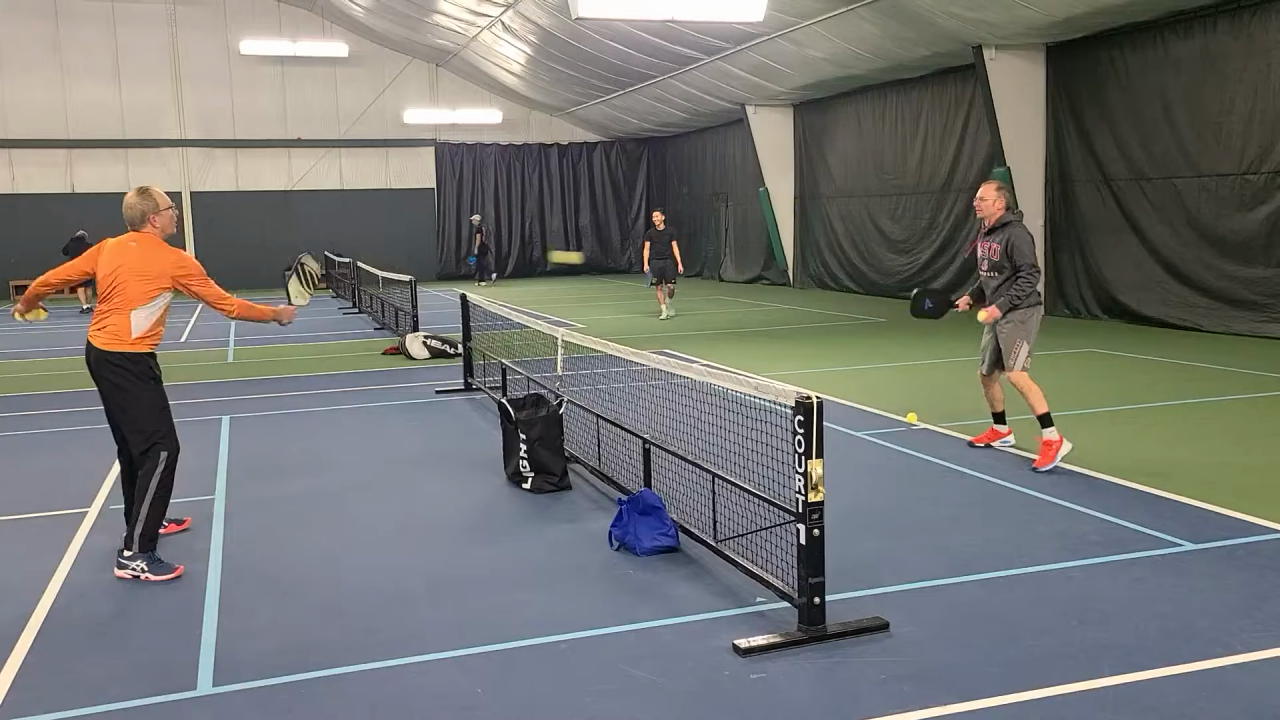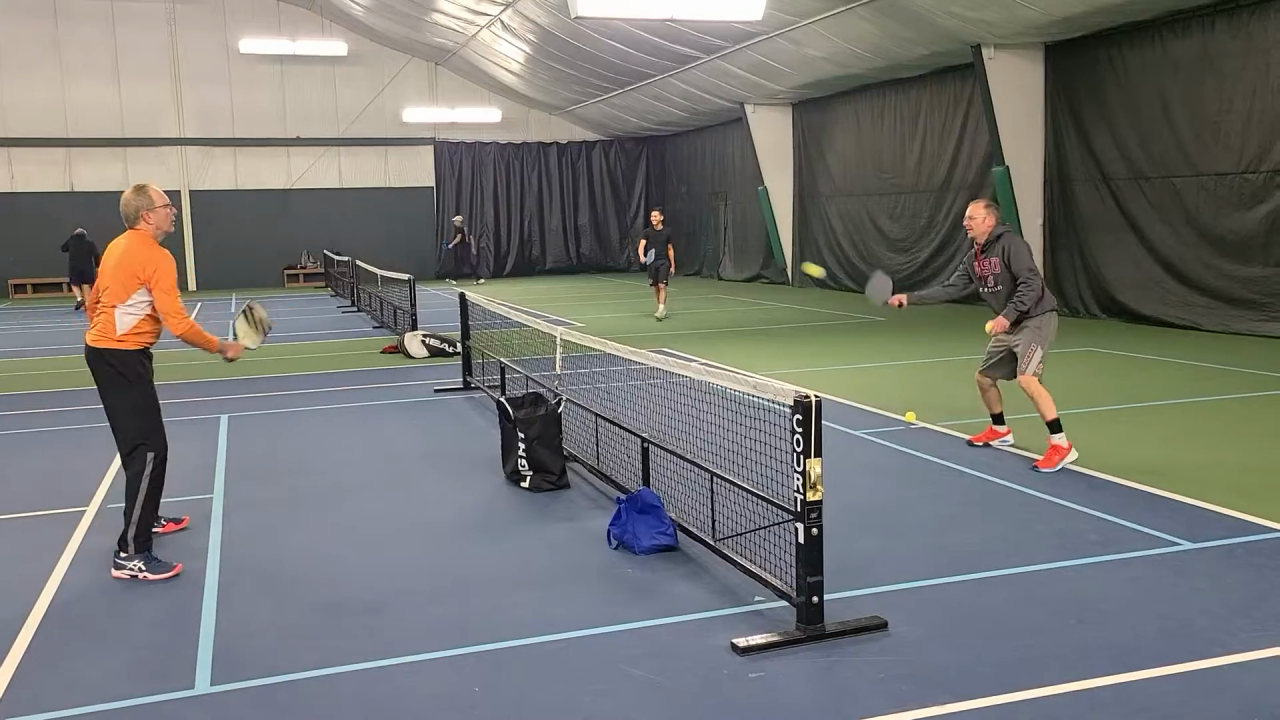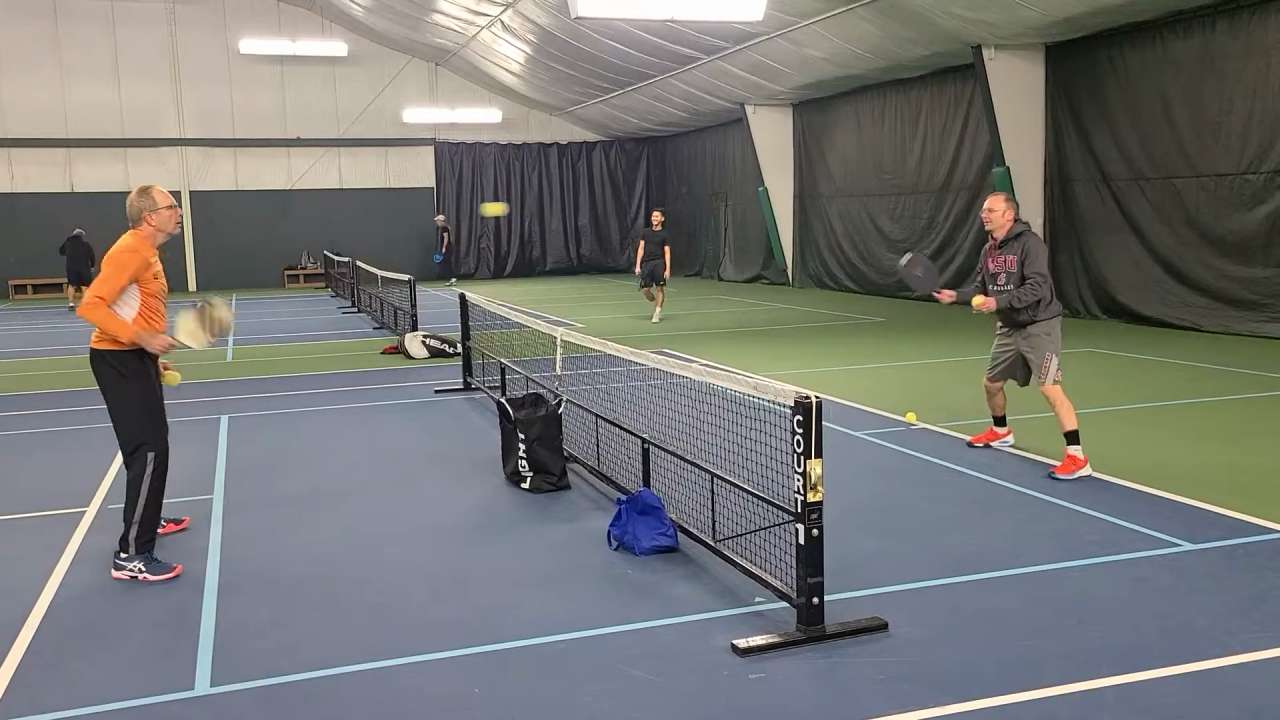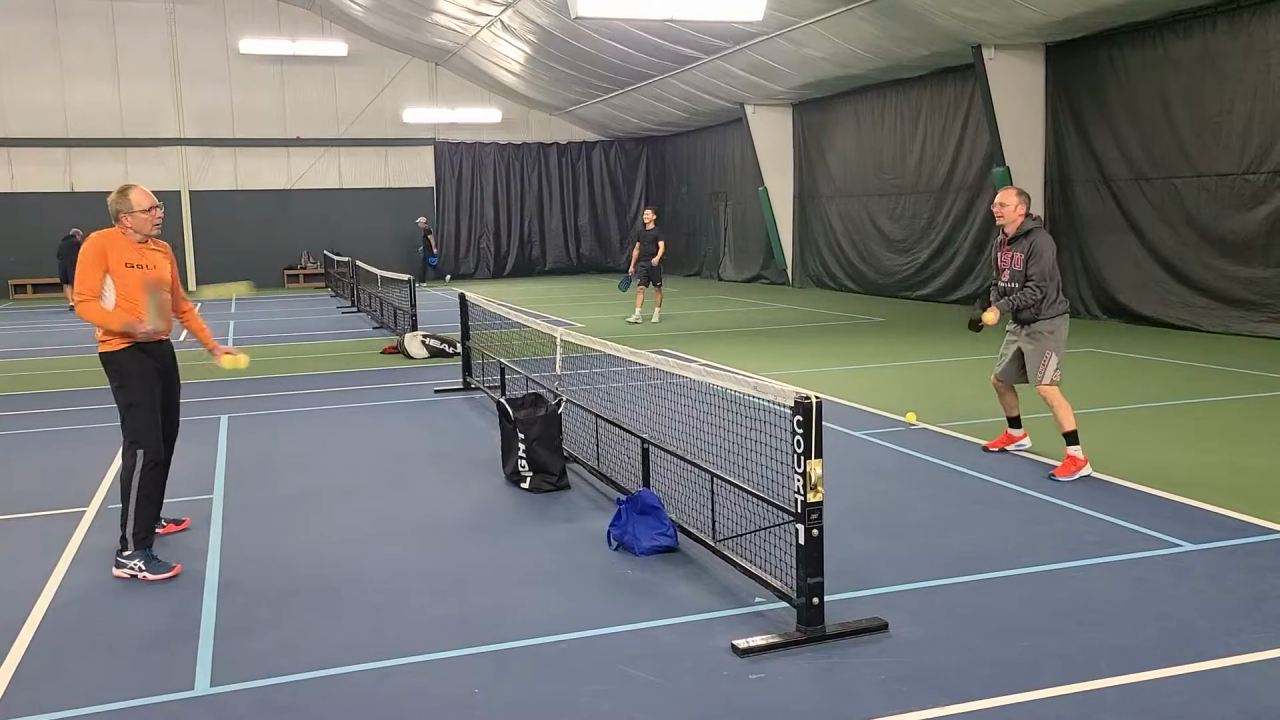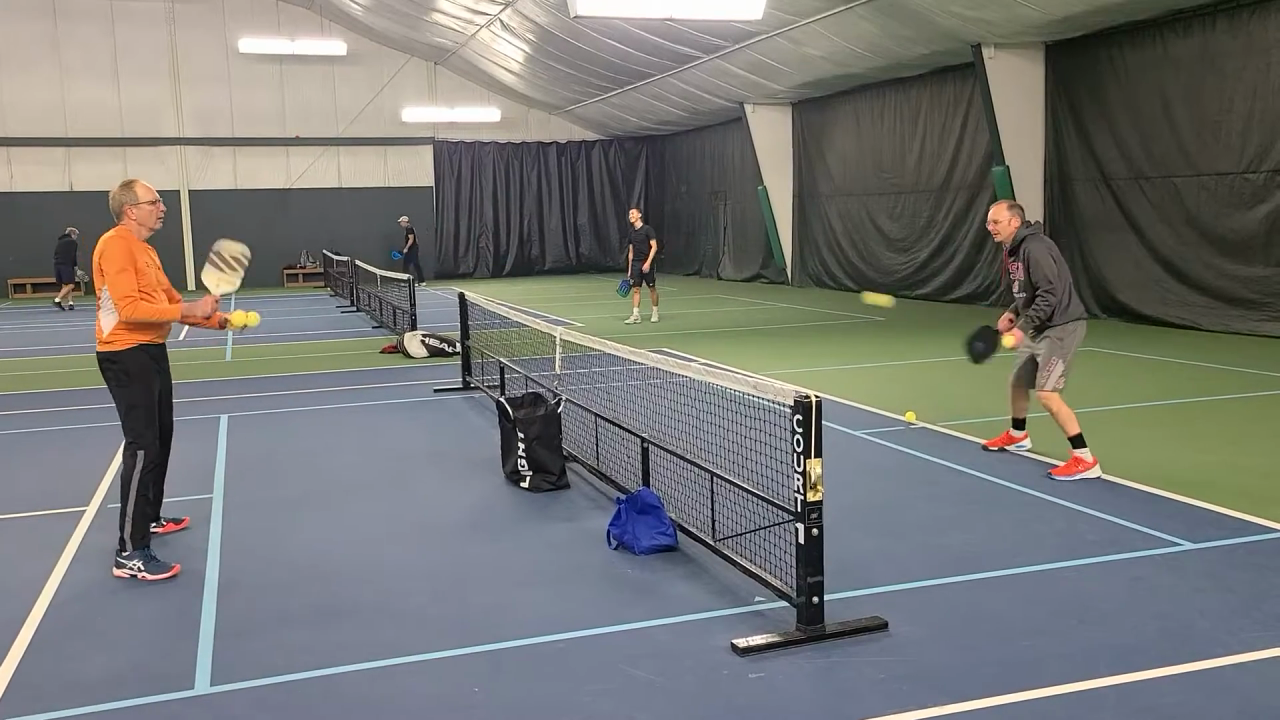
dt=0.3s
person 1, frame 1
left shoulder: (107, 249)
right shoulder: (175, 261)
left elbow: (51, 280)
right elbow: (226, 303)
left wrist: (27, 303)
right wrist: (275, 313)
left hip: (100, 353)
right hip: (130, 361)
left knee: (134, 444)
right knee: (161, 449)
left ankle: (144, 519)
right ankle: (135, 553)
person 1, frame 2
left shoulder: (119, 246)
right shoulder: (156, 257)
left elbow: (94, 303)
right elbow: (177, 324)
right wrist: (221, 348)
left hip: (105, 350)
right hip: (120, 356)
left knee: (138, 444)
right knee: (149, 449)
left ankle: (146, 517)
right ankle: (130, 555)
person 1, frame 3
left shoulder: (143, 250)
right shoulder: (133, 252)
right elbow: (92, 306)
left wrist: (153, 357)
right wrist: (141, 339)
left hip: (134, 357)
right hip: (121, 358)
left knee: (152, 441)
right knee: (150, 449)
left ankle: (147, 519)
right ankle: (130, 555)
person 1, frame 4
left shoulder: (162, 250)
right shoulder: (99, 244)
left elbow: (180, 304)
right elbow: (86, 304)
left wrist: (210, 343)
right wrist: (132, 325)
left hip: (160, 350)
right hip: (125, 353)
left knee: (163, 437)
right knee: (143, 445)
left ankle: (148, 518)
right ankle: (130, 553)
person 1, frame 5
left shoulder: (146, 249)
right shoulder: (115, 244)
left elbow: (170, 302)
right elbow: (129, 308)
left wrist: (218, 319)
right wrist: (188, 310)
left hip: (153, 351)
right hip: (125, 356)
left knee: (160, 438)
right knee: (143, 446)
left ankle: (149, 516)
right ankle: (130, 553)
person 2, frame 1
left shoulder: (1015, 234)
right shoulder: (984, 234)
left elbow: (1030, 276)
left wrist: (1000, 306)
right wrist: (972, 296)
left hip: (1020, 313)
right hip: (998, 315)
left knee: (1016, 375)
right knee: (986, 374)
left ankle: (1053, 440)
right ankle: (1001, 430)
person 2, frame 2
left shoulder: (1010, 244)
right shoulder: (973, 257)
left elbow: (1031, 283)
right elbow: (951, 289)
left wrist: (1008, 315)
right wrist: (909, 298)
left hip: (1036, 320)
right hip: (1008, 325)
left knee: (1028, 380)
right knee: (984, 378)
left ankle: (1061, 445)
right ankle: (1000, 430)
person 2, frame 3
left shoulder: (1030, 243)
right shoulder: (988, 251)
left elbow: (1036, 287)
right elbow: (981, 290)
left wrist: (999, 301)
right wrist: (955, 295)
left hip: (1041, 325)
right hip: (1010, 328)
left knee: (1050, 388)
right knee: (991, 383)
left ankle: (1077, 457)
right ankle: (1000, 431)
person 2, frame 4
left shoulder: (1038, 240)
right shoulder: (1001, 243)
left elbow: (1037, 289)
right elbow: (999, 282)
left wrist: (1002, 308)
right wrist: (993, 305)
left hip: (1046, 324)
right hip: (1019, 324)
left knee: (1046, 388)
right knee: (1000, 380)
left ankle: (1077, 457)
right ankle: (1016, 434)
person 2, frame 5
left shoulder: (1034, 247)
right shoulder: (1013, 250)
left elbow: (1050, 295)
left wrist: (1023, 328)
right wrist: (1012, 313)
left hip: (1062, 327)
right hip: (1040, 328)
left knee: (1047, 394)
right knee: (1018, 382)
left ankle: (1084, 459)
right ankle: (1017, 436)
